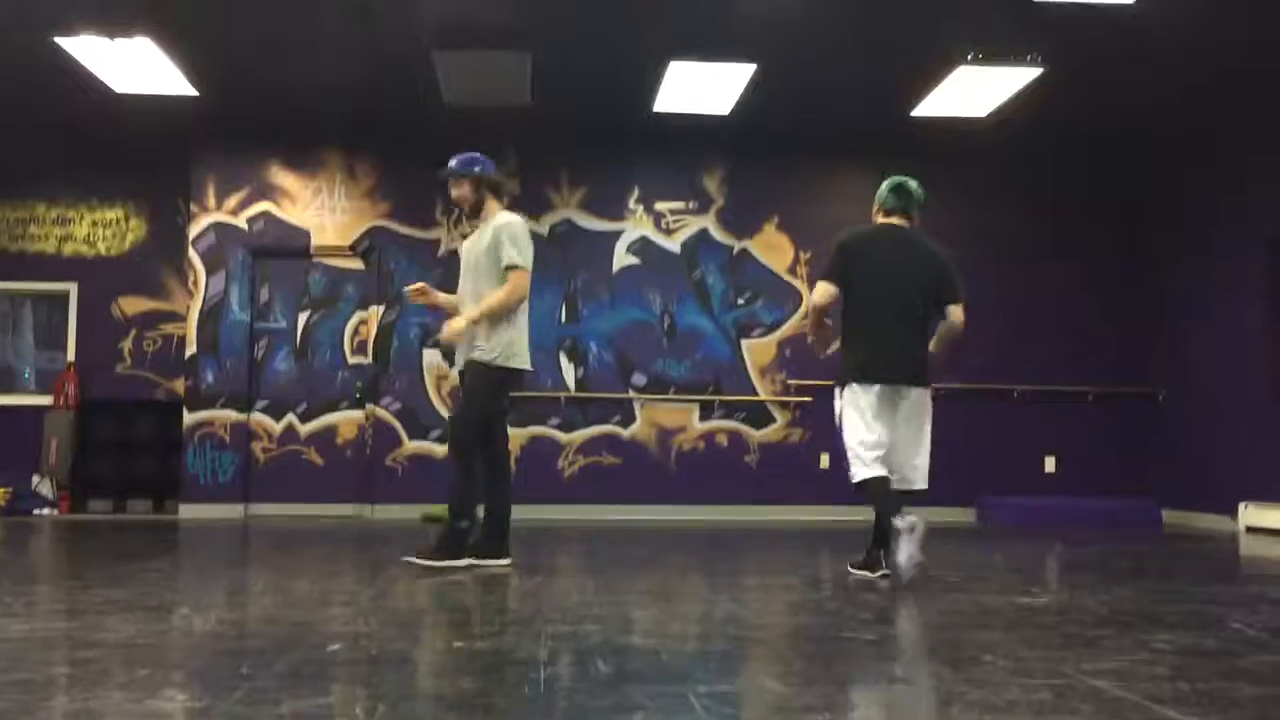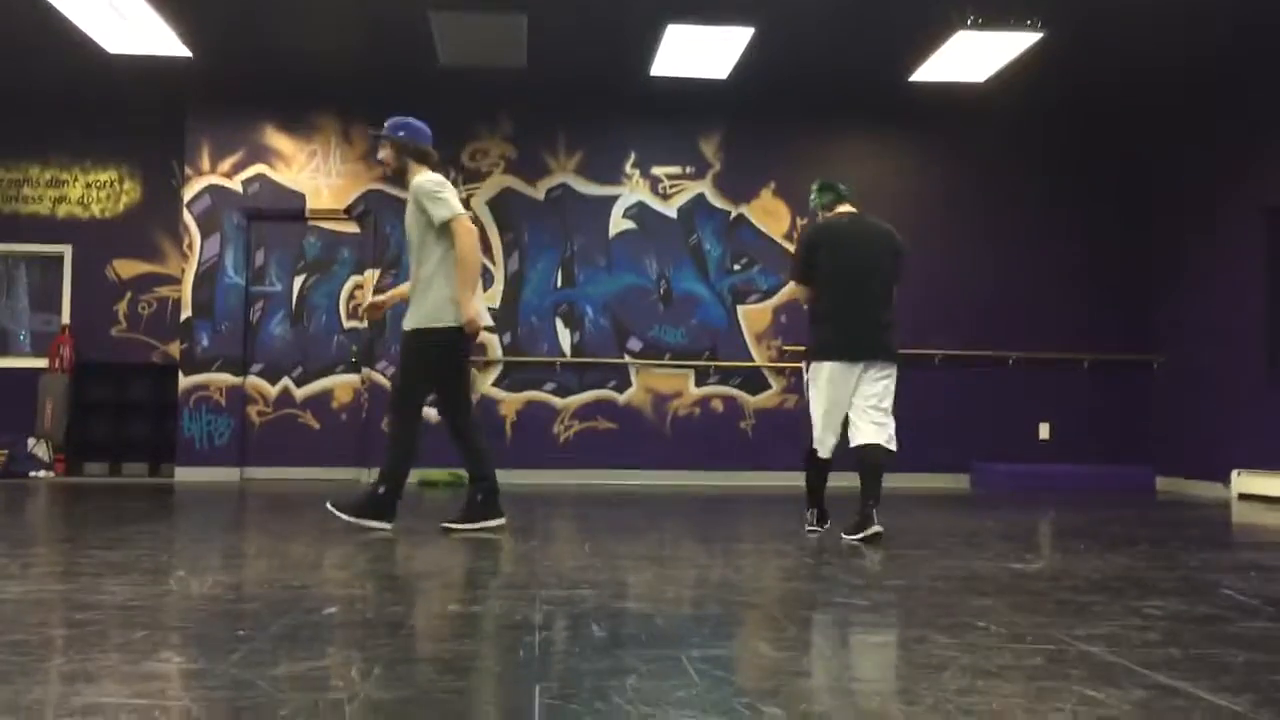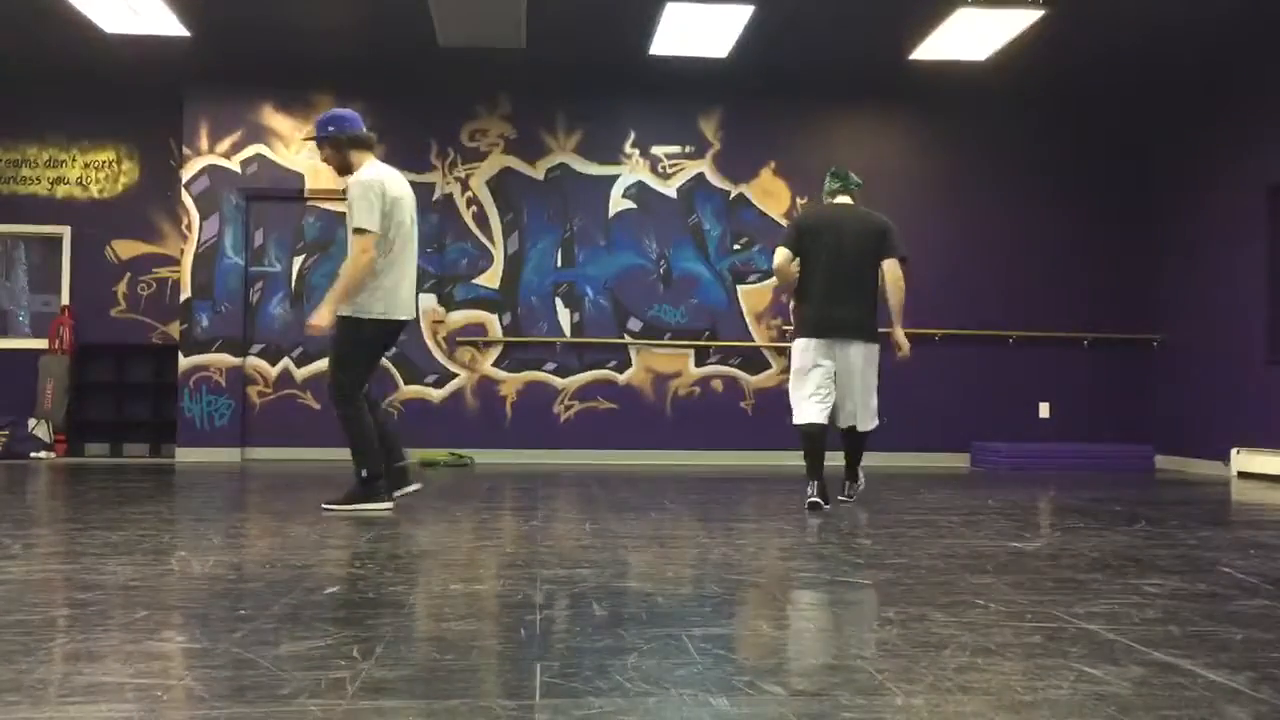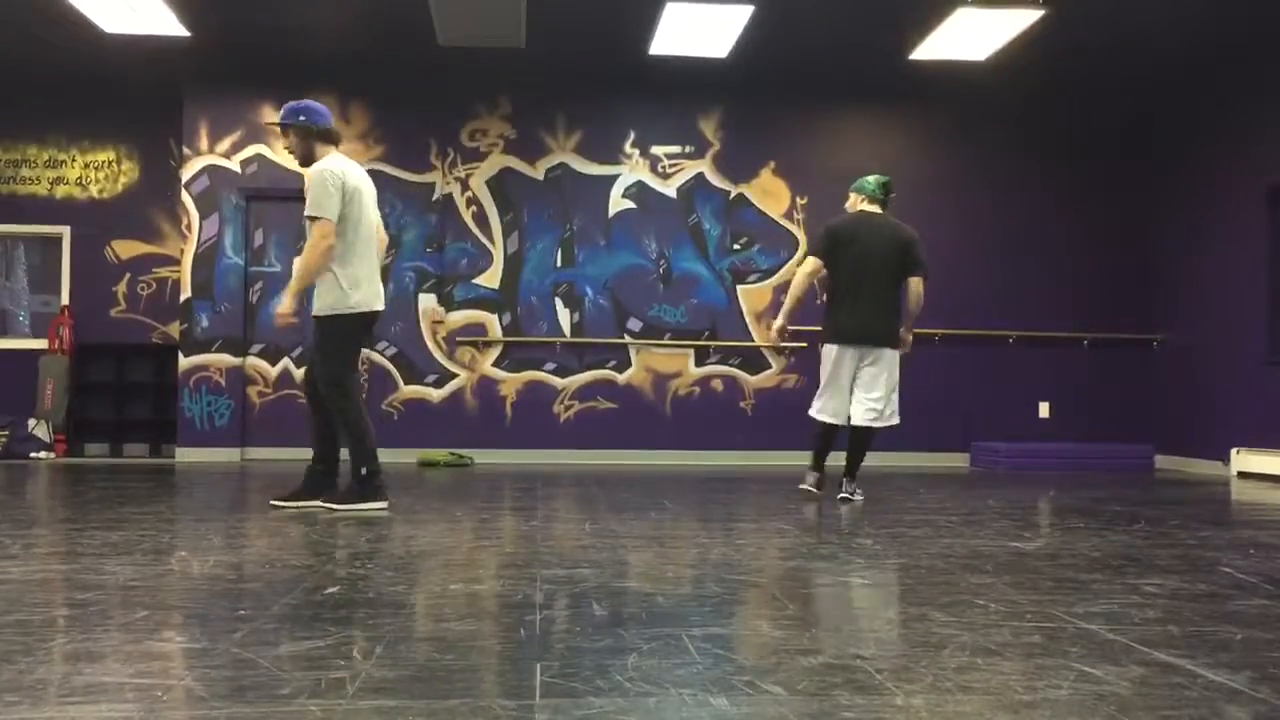
dt=0.5s
person 1, frame 1
left shoulder: (509, 226)
right shoulder: (474, 236)
left elbow: (518, 288)
left wrist: (467, 320)
right wrist: (437, 296)
left hip: (497, 356)
right hip: (473, 355)
left knee: (462, 435)
right knee: (489, 446)
left ankle: (455, 540)
right ankle: (495, 543)
person 1, frame 2
left shoulder: (426, 184)
right shoulder: (426, 189)
left elbow: (466, 236)
left wrist: (465, 300)
right wrist: (390, 297)
left hip: (436, 322)
right hip: (447, 321)
left knee: (404, 407)
right knee: (455, 411)
left ankle: (382, 504)
right ankle: (485, 502)
person 1, frame 3
left shoulder: (365, 182)
right shoulder: (393, 177)
left elbow: (364, 253)
left wrist: (328, 306)
left hip: (370, 308)
right hip: (395, 306)
left knee: (344, 392)
right knee: (353, 391)
left ankle: (372, 486)
right ankle: (393, 469)
person 1, frame 4
left shoulder: (324, 172)
right shoulder: (355, 171)
left elbow: (321, 239)
right elbow: (380, 238)
left wrist: (290, 295)
left hip: (342, 305)
right hip: (358, 300)
left knee: (338, 391)
right knee: (320, 389)
left ankle: (369, 485)
right ankle: (321, 483)
person 2, frame 1
left shoulder: (851, 245)
right shoulder: (934, 256)
left elbow: (820, 301)
right elbow: (956, 318)
left wrist: (816, 327)
left hip: (862, 371)
right hip: (913, 374)
left knee: (868, 459)
right knee: (902, 465)
left ankle: (900, 523)
right ankle: (875, 556)
person 2, frame 2
left shoulder: (813, 235)
right shoulder: (888, 237)
left elbow: (804, 296)
left hip: (828, 349)
right hip: (878, 349)
left knee: (821, 433)
right knee: (874, 430)
left ankle: (815, 511)
right ankle: (867, 516)
person 2, frame 3
left shoulder: (805, 221)
right shoulder: (878, 225)
left elbow: (780, 264)
right elbow: (893, 275)
left wrist: (799, 296)
right wrist: (898, 328)
left hip: (812, 327)
right hip: (859, 330)
left knee: (812, 406)
right knee: (857, 409)
left ankle: (816, 485)
right ankle: (850, 482)
person 2, frame 4
left shoulder: (837, 229)
right shoulder: (905, 236)
left elbow: (807, 271)
right elbow: (917, 291)
left wrist: (783, 316)
right wrist: (908, 329)
left hip: (839, 332)
right hip: (882, 336)
left knee: (831, 405)
right knee: (868, 409)
left ankle: (815, 473)
right ankle: (849, 481)
